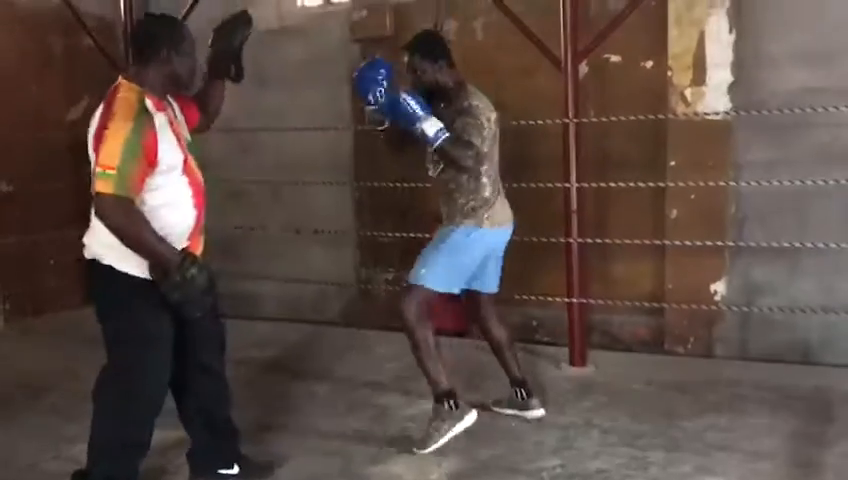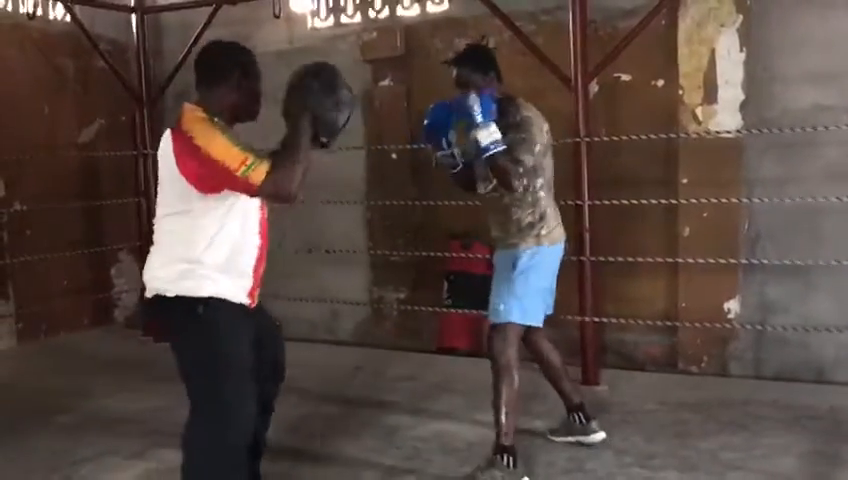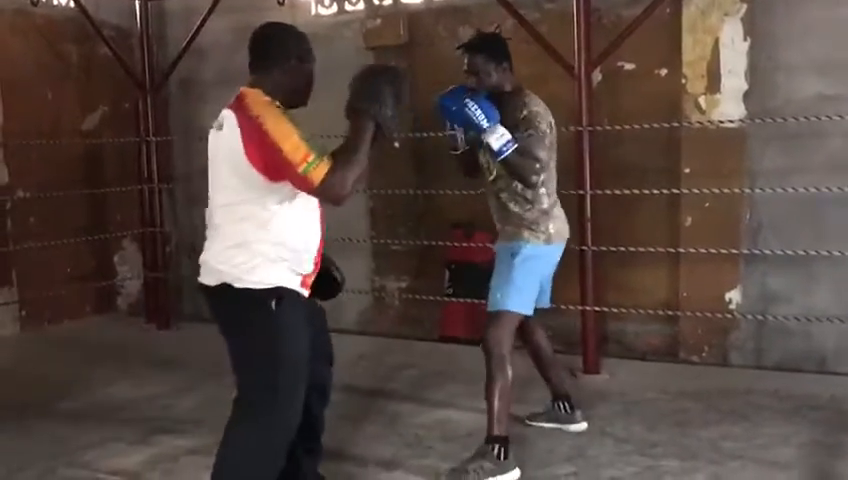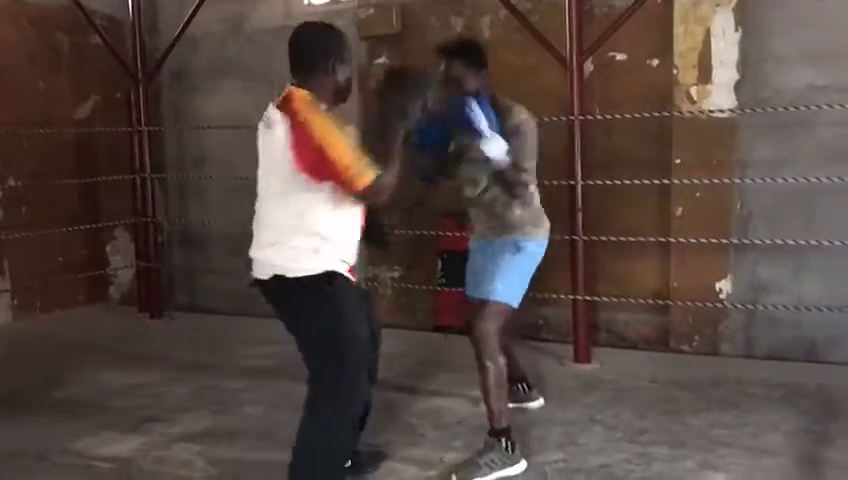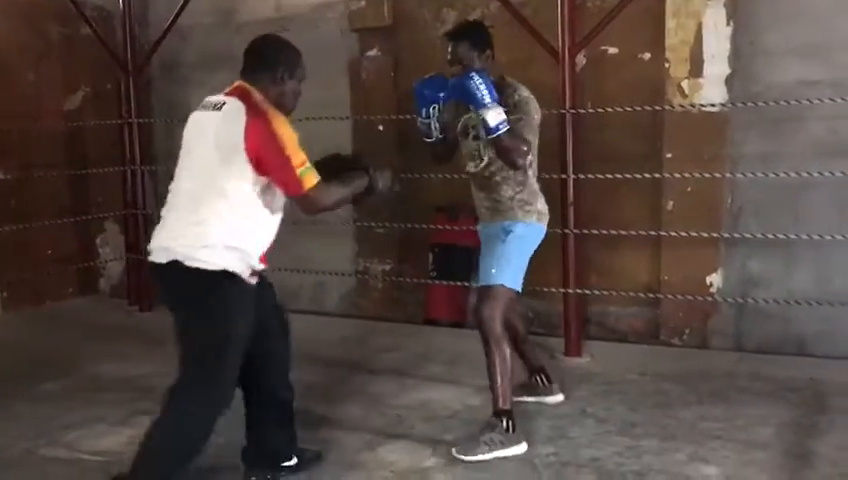
dt=1s
person 1, frame 1
left shoulder: (163, 103)
right shoulder: (126, 114)
left elbow: (204, 114)
right elbow: (110, 205)
left wrist: (222, 64)
right wrist: (169, 261)
left hip: (168, 265)
right hip: (131, 273)
left knee: (201, 362)
right knee: (138, 381)
person 1, frame 2
left shoulder: (212, 131)
right shoulder: (199, 134)
left elbow: (265, 175)
right elbow: (281, 185)
left wrist: (304, 133)
right wrist: (303, 120)
left hip: (228, 294)
right hip: (195, 297)
left knee: (262, 372)
right knee: (224, 412)
person 1, frame 3
left shoulder: (236, 115)
right shoulder: (262, 118)
right elbow: (335, 186)
left wrist: (310, 246)
right wrist: (368, 120)
left hip: (269, 282)
right hip: (256, 288)
left knee: (309, 374)
right knee: (270, 406)
person 1, frame 4
left shoulder: (302, 111)
right shoulder: (312, 122)
right elbow: (377, 191)
right wrist: (398, 128)
left hip: (321, 269)
right hip: (305, 275)
left knee: (361, 351)
right knee: (341, 382)
person 1, frame 5
left shoulder: (210, 110)
right shoulder: (264, 120)
right elbow: (314, 198)
right wrist: (365, 180)
left hip: (184, 257)
right hip: (209, 266)
left knee: (269, 347)
right knee: (208, 381)
person 2, frame 1
left shoulder: (472, 106)
right shoulder: (441, 104)
left elbow: (465, 160)
right elbow: (401, 138)
left wrist: (425, 122)
right wrist: (382, 106)
left hip: (475, 225)
right hip: (487, 223)
left knee: (412, 307)
right knee: (483, 308)
left ankle: (448, 404)
right ankle: (523, 395)
person 2, frame 2
left shoulder: (522, 118)
right shoulder: (497, 120)
left elbow: (513, 179)
right elbow: (471, 182)
left wrist: (482, 131)
right wrist: (447, 144)
left hip: (531, 245)
right hip: (528, 244)
left knee: (502, 345)
right knee: (532, 335)
right ankle: (580, 418)
person 2, frame 3
left shoulder: (529, 112)
right shoulder: (495, 110)
left elbow: (531, 174)
right elbow: (471, 169)
left wrist: (491, 130)
right wrist: (463, 129)
left hip: (533, 238)
right hip: (526, 236)
left knee: (496, 337)
right knee: (526, 324)
right ankle: (565, 407)
person 2, frame 4
left shoulder: (515, 118)
right shoulder: (458, 115)
left elbow: (519, 188)
right elbow: (447, 165)
left wrist: (489, 142)
right wrist: (428, 139)
left hip: (520, 237)
right hip: (486, 234)
left knee: (484, 327)
right knee: (480, 314)
right ankle: (521, 388)
person 2, frame 5
left shoulder: (517, 97)
right shoulder: (461, 100)
left elbow: (519, 158)
right elbow: (441, 154)
left wrist: (489, 109)
right wrist: (429, 112)
left hip: (519, 219)
right hip: (494, 219)
left knee: (487, 314)
right knee: (502, 306)
left ankle: (504, 428)
right ankle: (542, 381)
